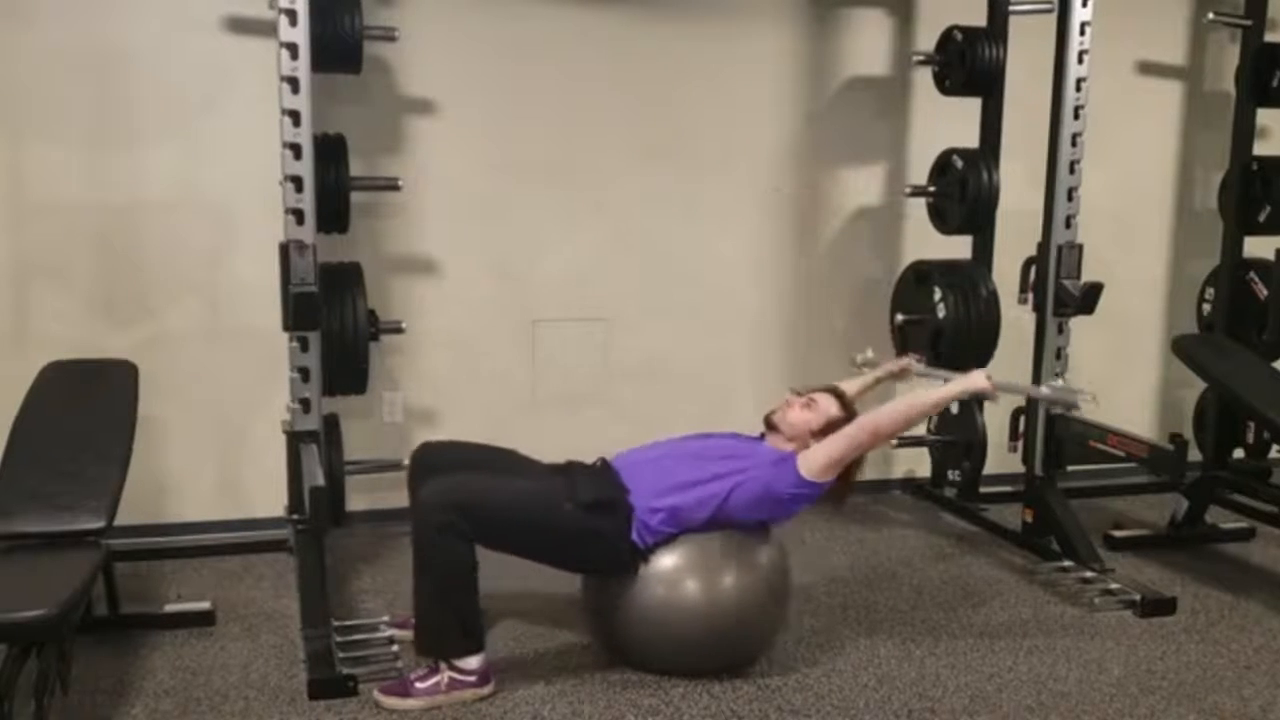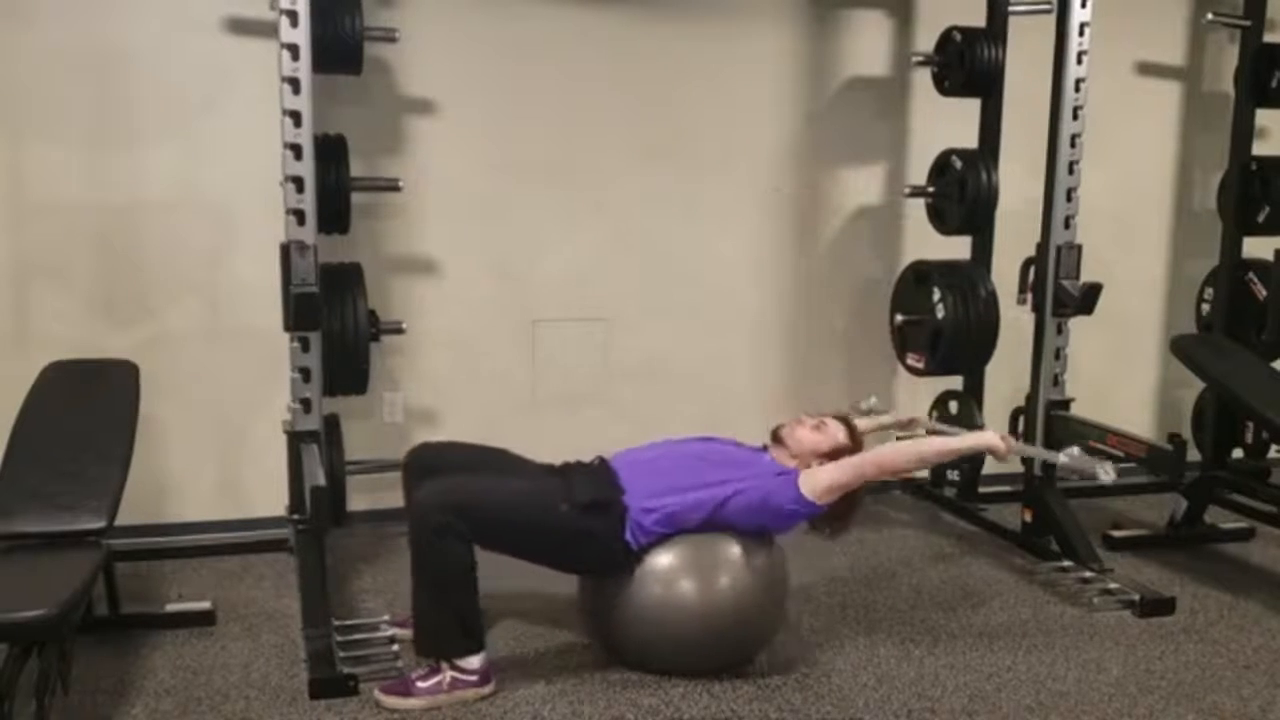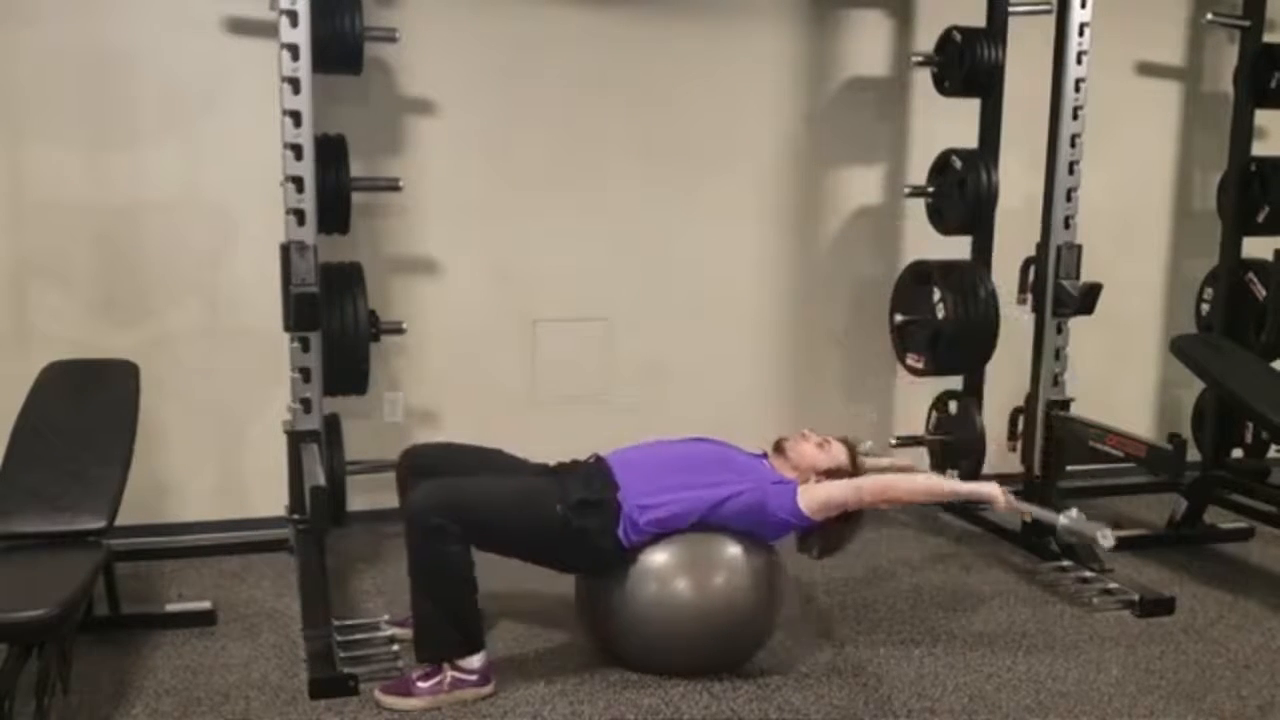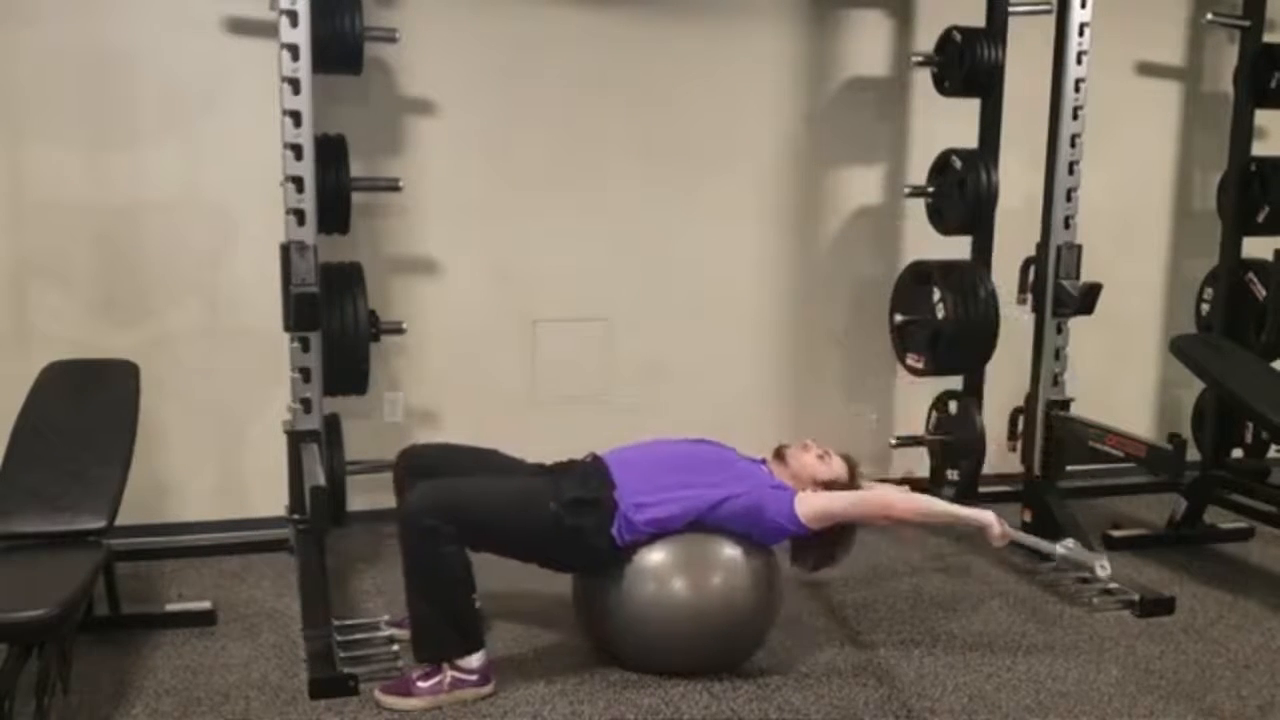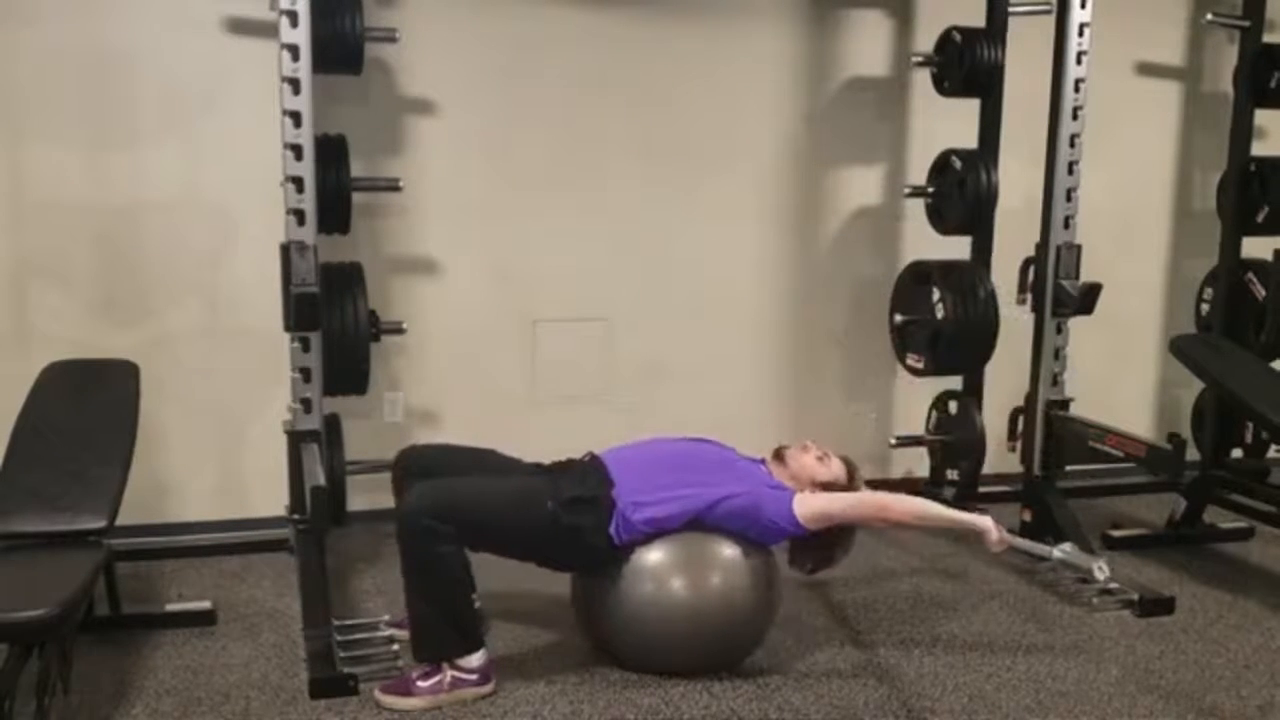
dt=0.2s
person 1, frame 1
left shoulder: (790, 479)
right shoulder: (756, 449)
left elbow: (872, 428)
right elbow: (824, 397)
left wrist: (961, 386)
right wrist: (880, 373)
left hip: (604, 521)
right hip: (589, 483)
left knee: (440, 501)
right knee: (432, 461)
left ankle: (461, 665)
right ankle: (442, 610)
person 1, frame 2
left shoulder: (788, 493)
right shoulder: (762, 462)
left elbow: (876, 464)
left wrist: (974, 442)
right wrist: (886, 420)
left hip: (597, 520)
right hip: (587, 482)
left knee: (436, 505)
right knee: (428, 462)
left ankle: (461, 664)
right ankle: (446, 612)
person 1, frame 3
left shoulder: (785, 501)
right shoulder: (760, 469)
left elbow: (879, 490)
left wrist: (978, 488)
right wrist: (884, 456)
left hip: (591, 521)
right hip: (582, 481)
left knee: (432, 507)
right knee: (422, 464)
left ankle: (460, 664)
right ankle: (446, 609)
person 1, frame 4
left shoulder: (780, 509)
right shoulder: (758, 474)
left elbow: (875, 505)
left wrist: (975, 516)
left hip: (587, 519)
right hip: (578, 480)
left knee: (427, 508)
right knee: (419, 464)
left ankle: (459, 663)
right ankle: (447, 609)
person 1, frame 5
left shoulder: (778, 509)
right shoulder: (756, 475)
left elbow: (876, 507)
left wrist: (973, 521)
left hip: (584, 517)
right hip: (576, 480)
left knee: (423, 508)
right knee: (417, 465)
left ankle: (460, 663)
right ankle: (448, 609)
